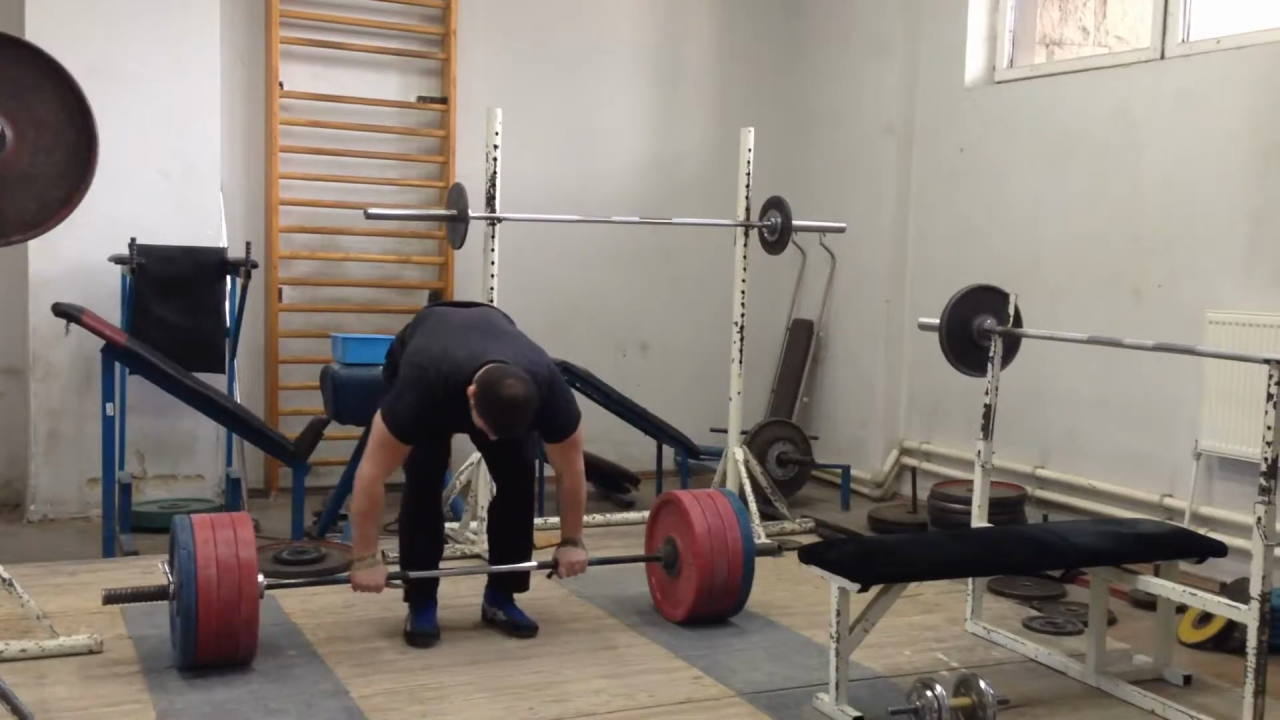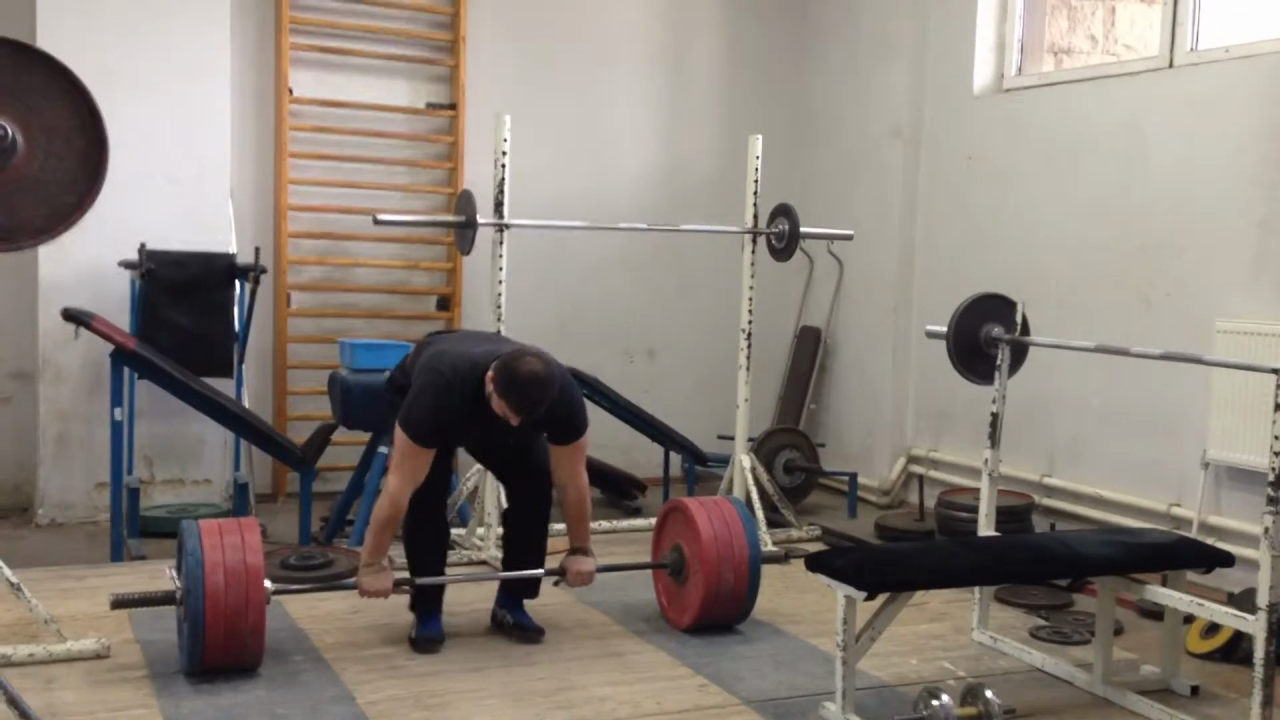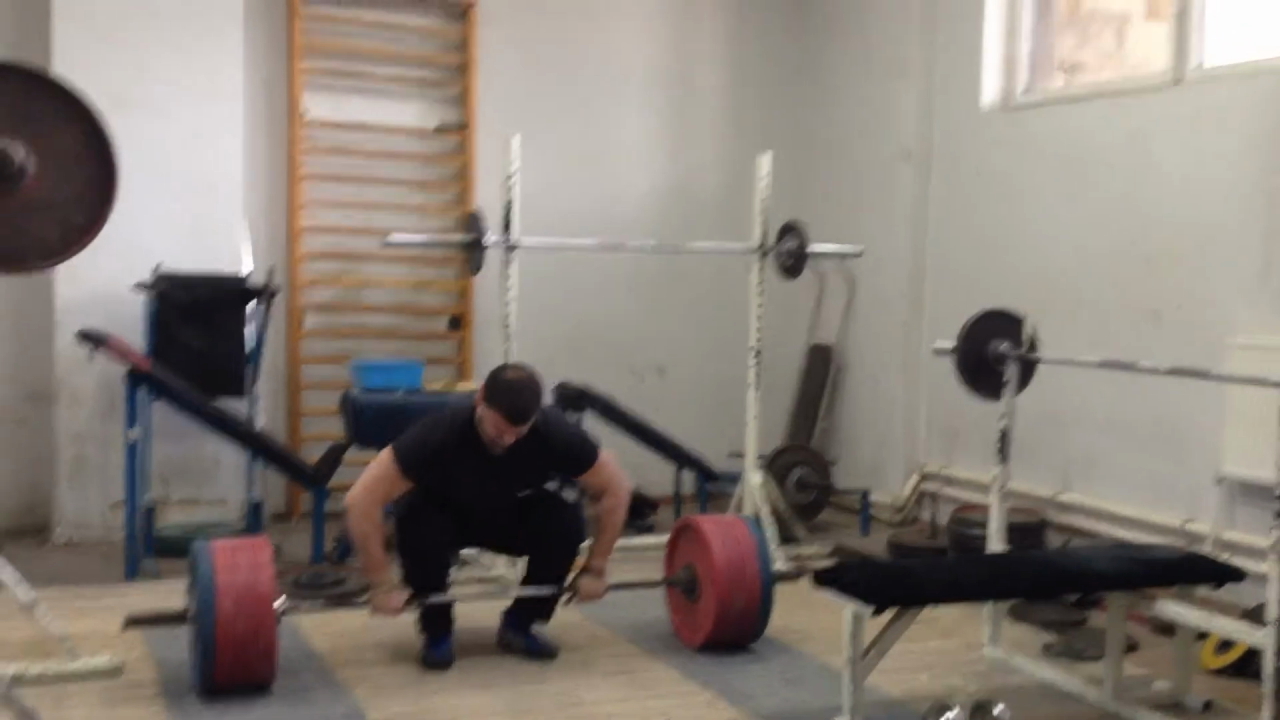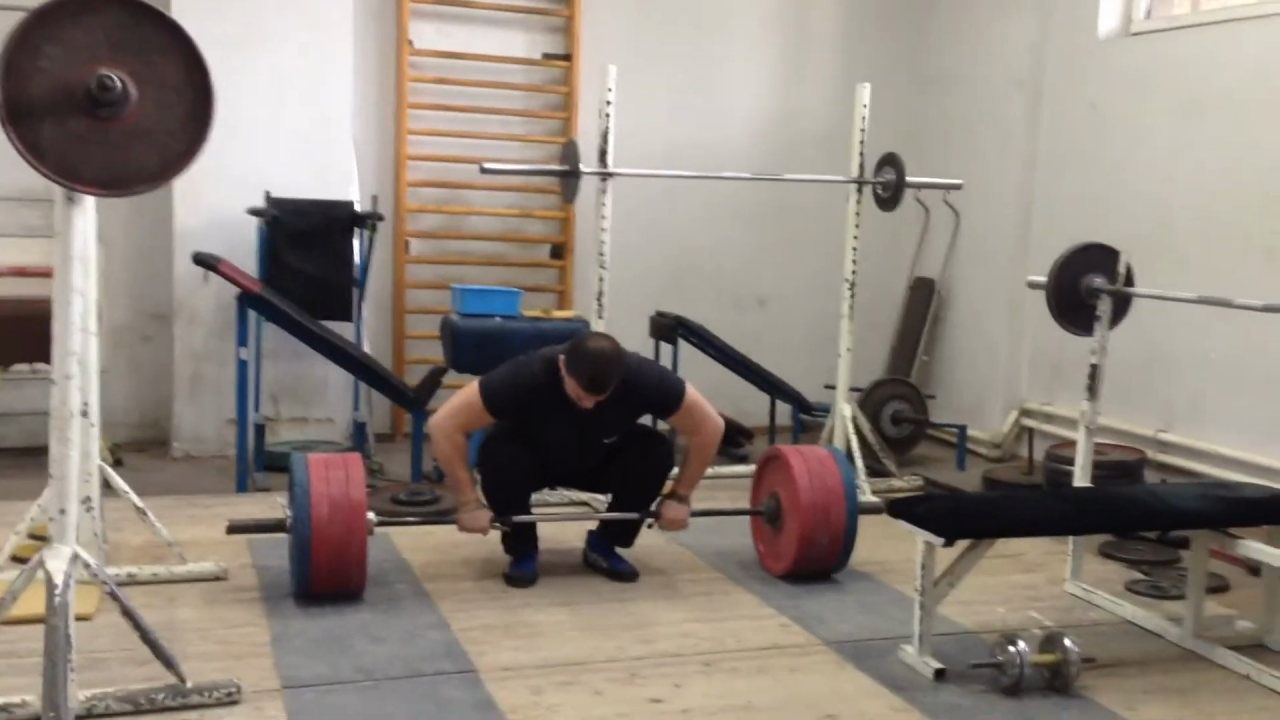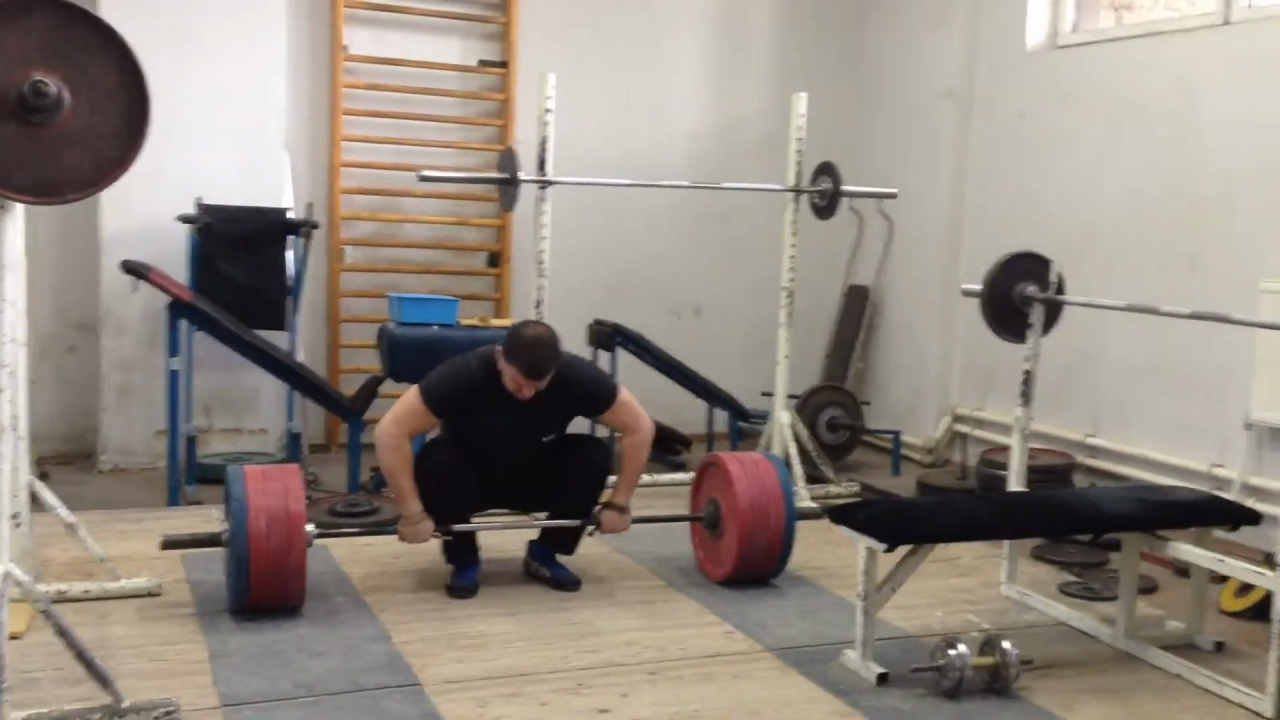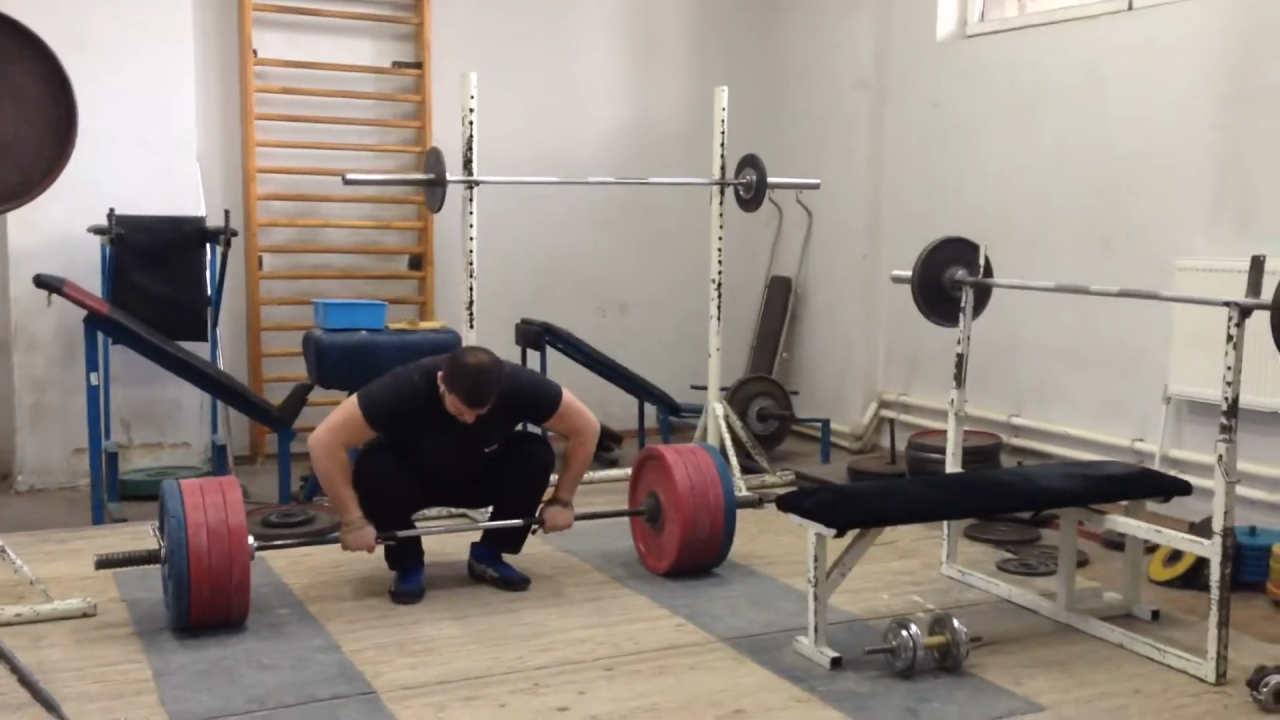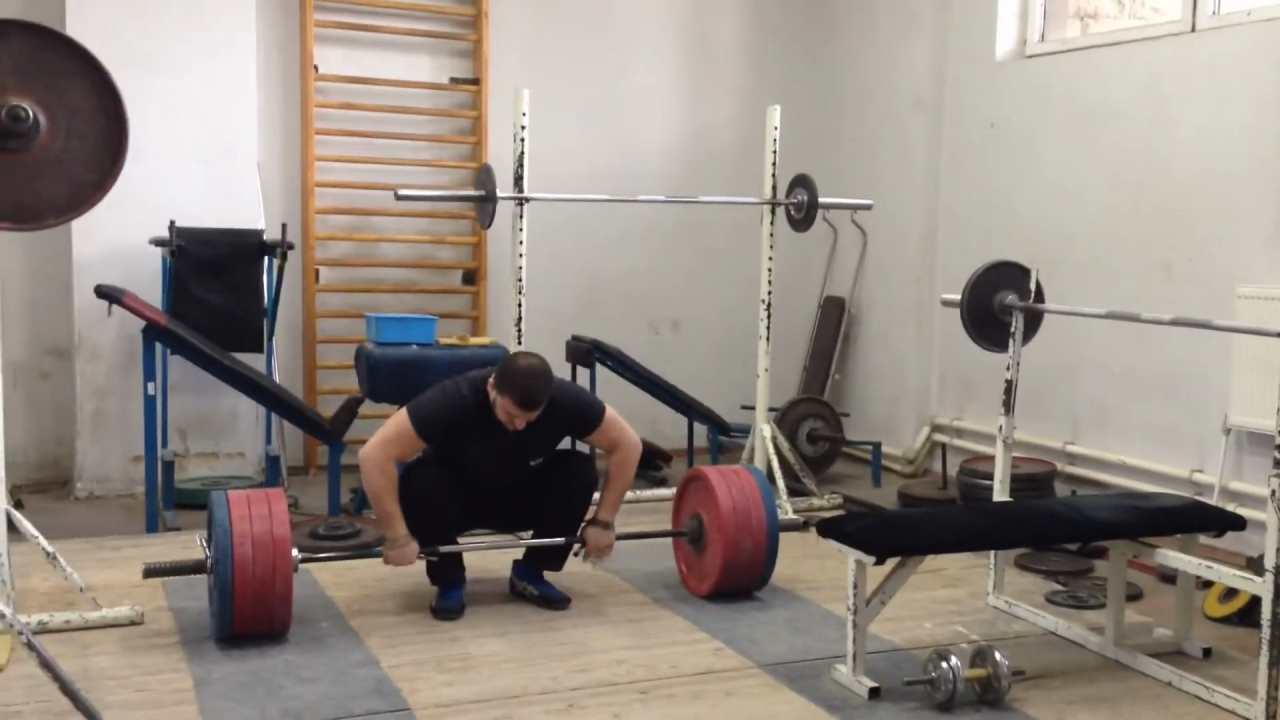
dt=0.7s
person 1, frame 1
left shoulder: (549, 391)
right shoulder: (422, 386)
left elbow: (569, 470)
right elbow: (372, 473)
left wrist: (572, 541)
right wrist: (365, 559)
right hip: (420, 362)
left knee: (518, 475)
right knee: (425, 478)
left ankle: (500, 596)
right ankle: (421, 603)
person 1, frame 2
left shoulder: (561, 393)
right shoulder: (438, 385)
left elbow: (571, 480)
right elbow: (401, 484)
left wrist: (581, 550)
right wrist: (373, 565)
left knee: (534, 484)
right knee: (427, 492)
left ankle: (511, 602)
right ankle: (427, 611)
person 1, frame 3
left shoulder: (556, 434)
right shoulder: (440, 433)
left elbow: (617, 489)
right elbow: (360, 500)
left wrist: (595, 568)
right wrist: (384, 585)
left hip: (512, 516)
right hip: (444, 514)
left knee: (566, 522)
right knee: (418, 528)
left ankle: (519, 623)
right ankle: (437, 631)
person 1, frame 4
left shoulder: (643, 378)
right shoulder: (528, 375)
left elbow: (710, 426)
right elbow: (443, 424)
left wrist: (680, 496)
right wrist: (469, 503)
left hip: (598, 461)
right hip: (533, 459)
left knee: (658, 452)
right knee: (499, 455)
left ankle: (602, 545)
right ankle: (522, 550)
person 1, frame 5
left shoulder: (577, 375)
right shoulder: (464, 374)
left elbow: (640, 428)
right elbow: (390, 431)
left wrist: (619, 504)
right wrist: (412, 513)
left hip: (538, 482)
right hip: (472, 482)
left knee: (595, 456)
right knee: (435, 462)
left ankle: (544, 554)
right ankle: (463, 559)
person 1, frame 6
left shoulder: (520, 386)
right shoulder: (406, 388)
left elbow: (586, 428)
right elbow: (323, 441)
left wrist: (562, 502)
right wrist: (353, 521)
left hip: (477, 478)
right hip: (412, 480)
left knee: (536, 454)
right knee: (374, 468)
left ankle: (488, 556)
right ankle: (408, 564)
person 1, frame 7
left shoulder: (565, 400)
right shoulder: (454, 400)
left elbow: (628, 445)
right elbow: (374, 455)
left wrist: (603, 521)
right wrist: (398, 537)
left hip: (522, 500)
right hip: (457, 503)
left knee: (580, 471)
right knee: (420, 481)
left ankle: (529, 574)
right ankle: (449, 581)
